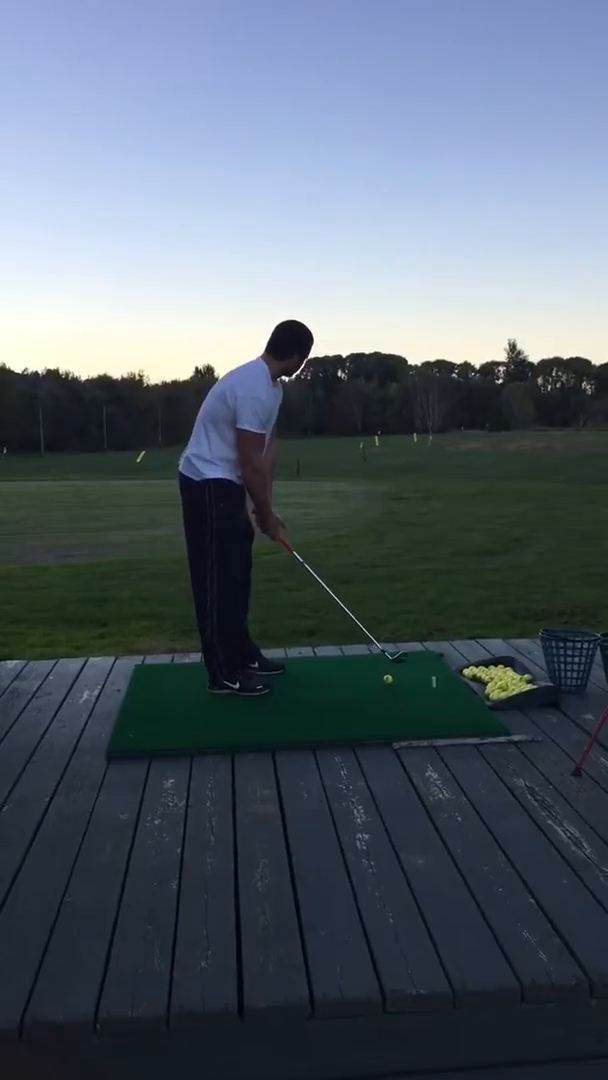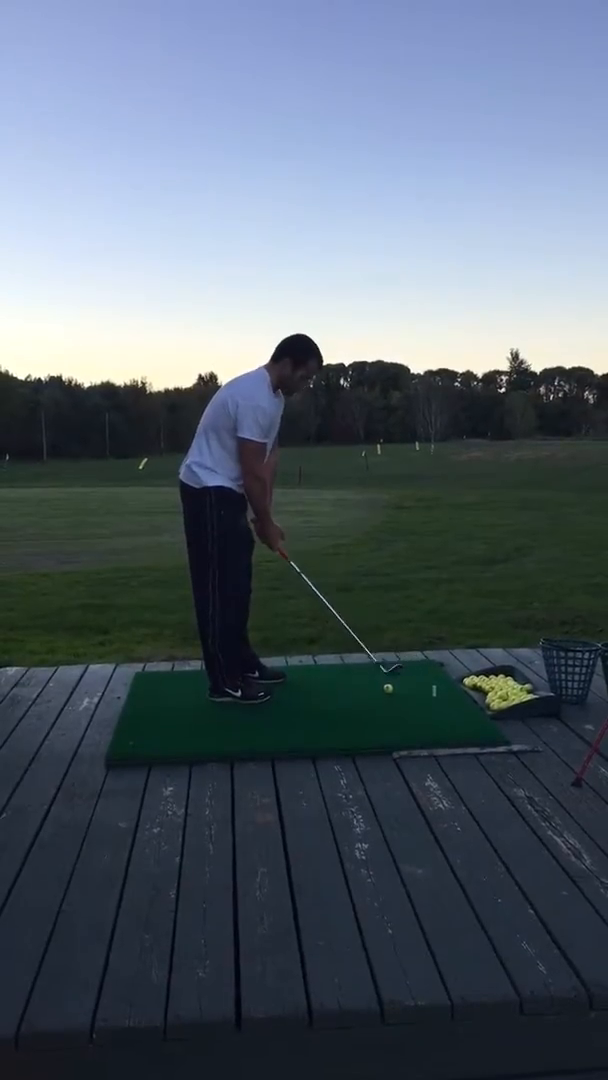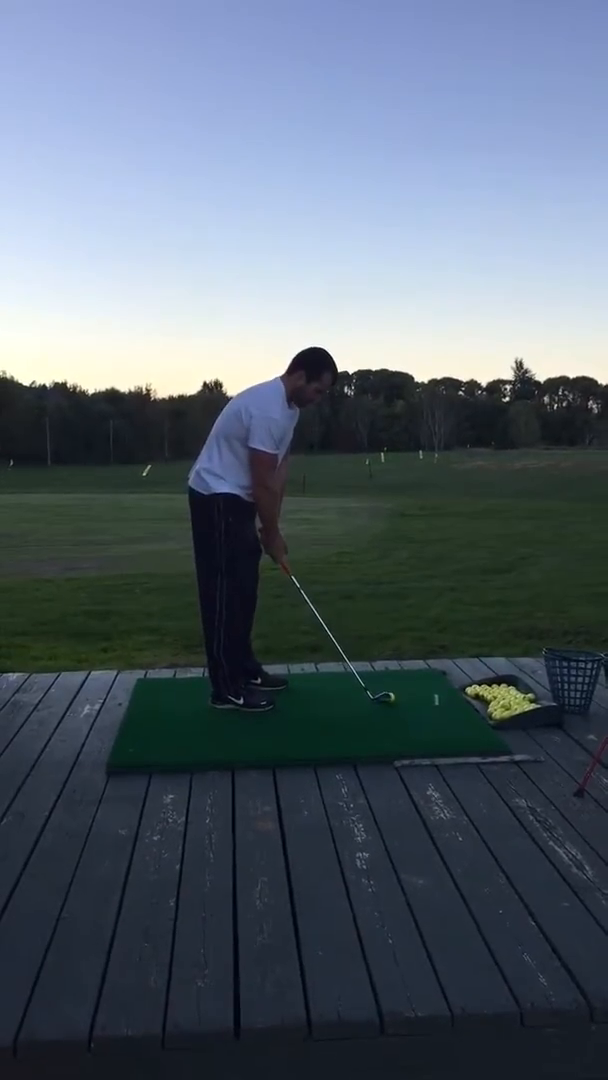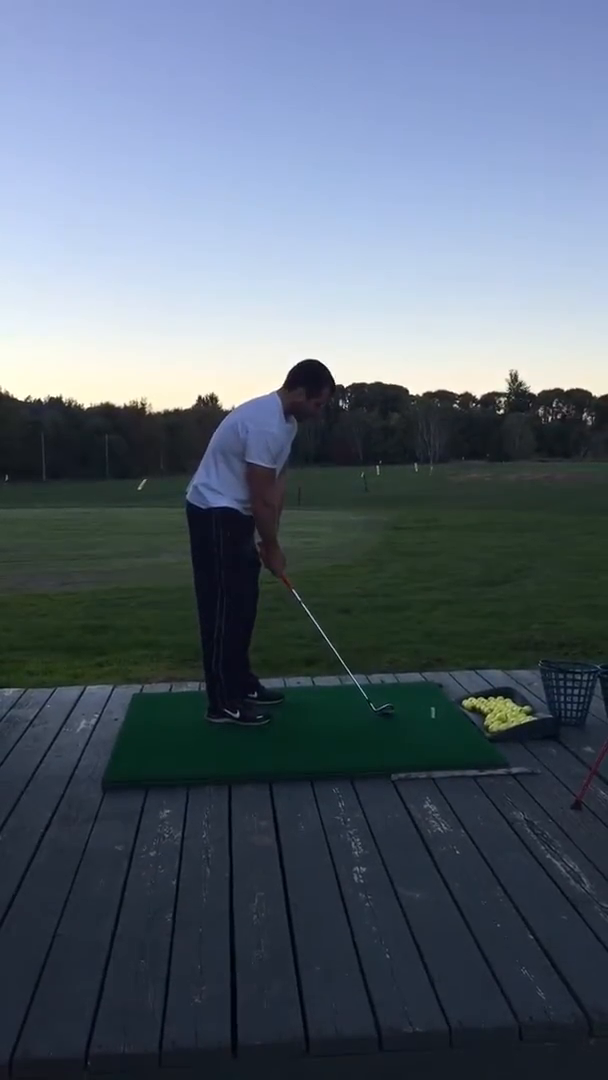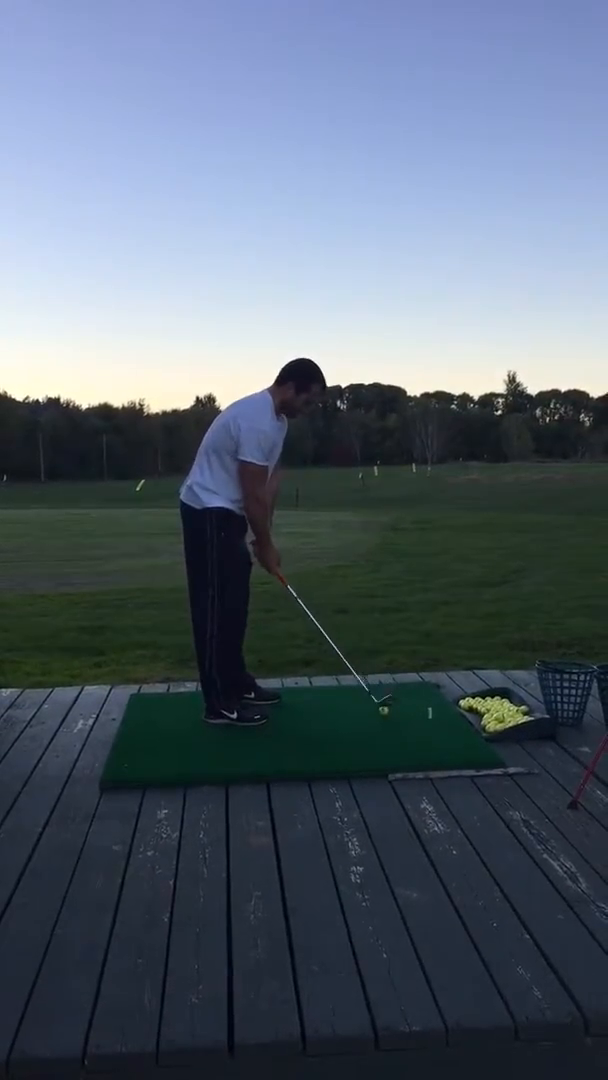
dt=1s
person 1, frame 1
left shoulder: (268, 385)
right shoulder: (254, 390)
left elbow: (267, 450)
right elbow: (251, 463)
left wrist: (266, 505)
right wrist: (266, 514)
left hip: (225, 484)
right hip: (208, 484)
left knee: (237, 574)
right knee: (218, 579)
left ankle: (242, 654)
right ankle: (223, 674)
person 1, frame 2
left shoulder: (272, 396)
right shoulder: (254, 399)
left elbow: (267, 460)
right elbow: (253, 473)
left wrist: (264, 516)
right wrist: (266, 523)
left hip: (225, 492)
right hip: (209, 492)
left knee: (237, 582)
right knee: (219, 586)
left ankle: (242, 663)
right ankle: (224, 682)
person 1, frame 3
left shoulder: (286, 407)
right shoulder: (268, 410)
left elbow: (277, 473)
right elbow: (263, 483)
left wrist: (272, 527)
right wrist: (272, 535)
left hip: (235, 499)
right hip: (217, 499)
left knee: (243, 588)
right knee: (225, 592)
left ankle: (244, 670)
right ankle: (227, 689)
person 1, frame 4
left shoulder: (285, 421)
right shoulder: (265, 425)
left elbow: (275, 486)
right elbow: (261, 497)
left wrist: (270, 542)
right wrist: (272, 549)
left hip: (232, 514)
right hip: (214, 513)
left knee: (243, 601)
right knee: (225, 605)
left ankle: (241, 684)
right ankle: (223, 702)
person 1, frame 5
left shoulder: (276, 419)
right shoulder: (256, 421)
left elbow: (268, 484)
right elbow: (253, 494)
left wrist: (264, 539)
right wrist: (265, 546)
left hip: (225, 513)
right hip: (208, 513)
left knee: (234, 602)
right knee: (218, 606)
left ankle: (237, 684)
right ankle: (219, 703)
